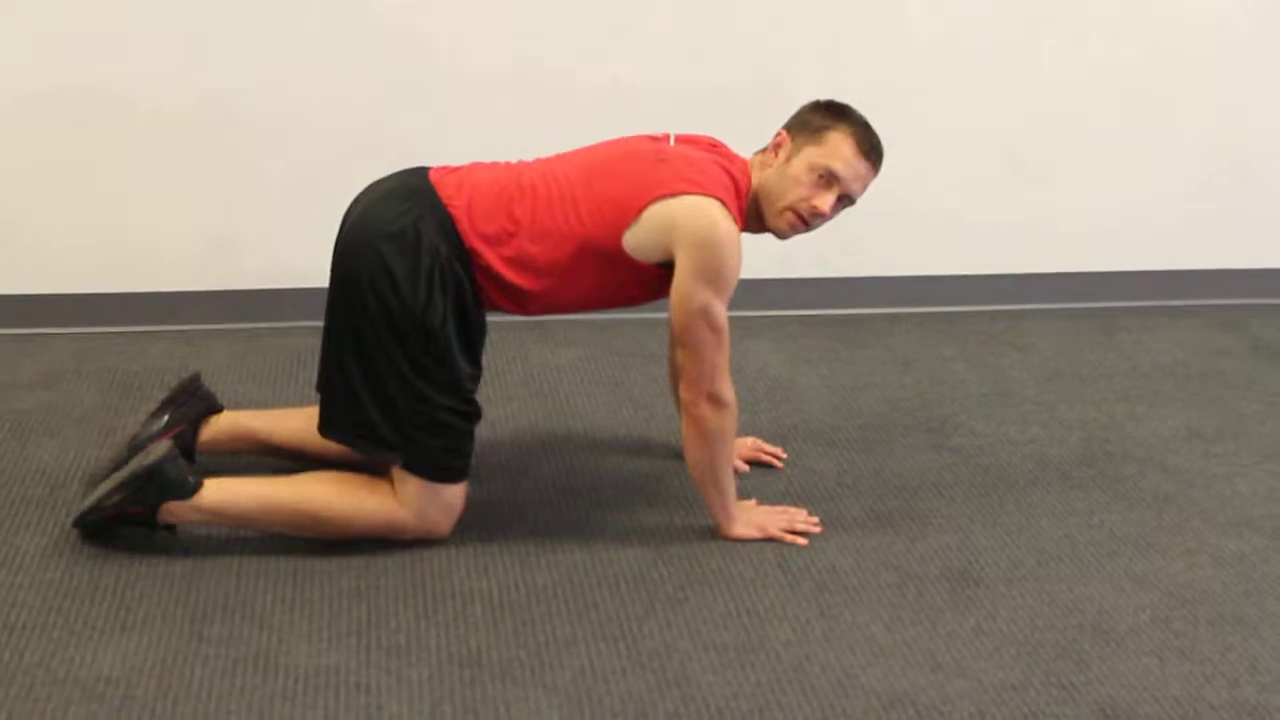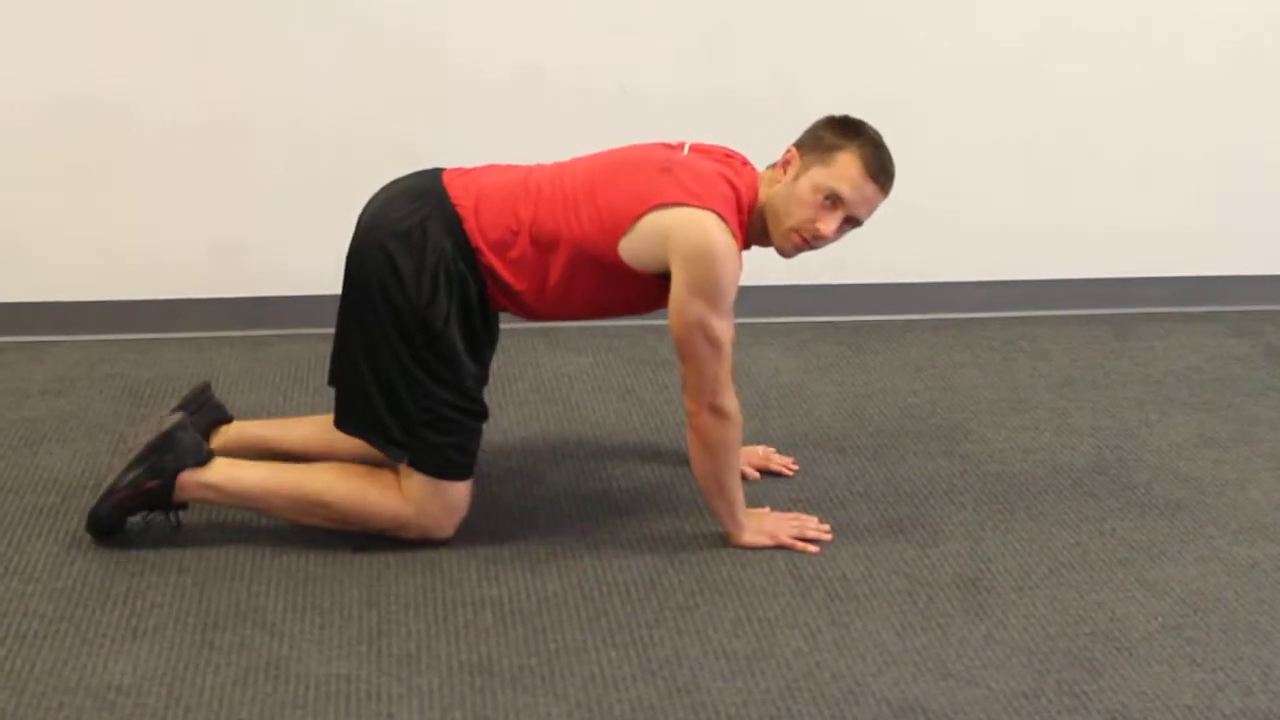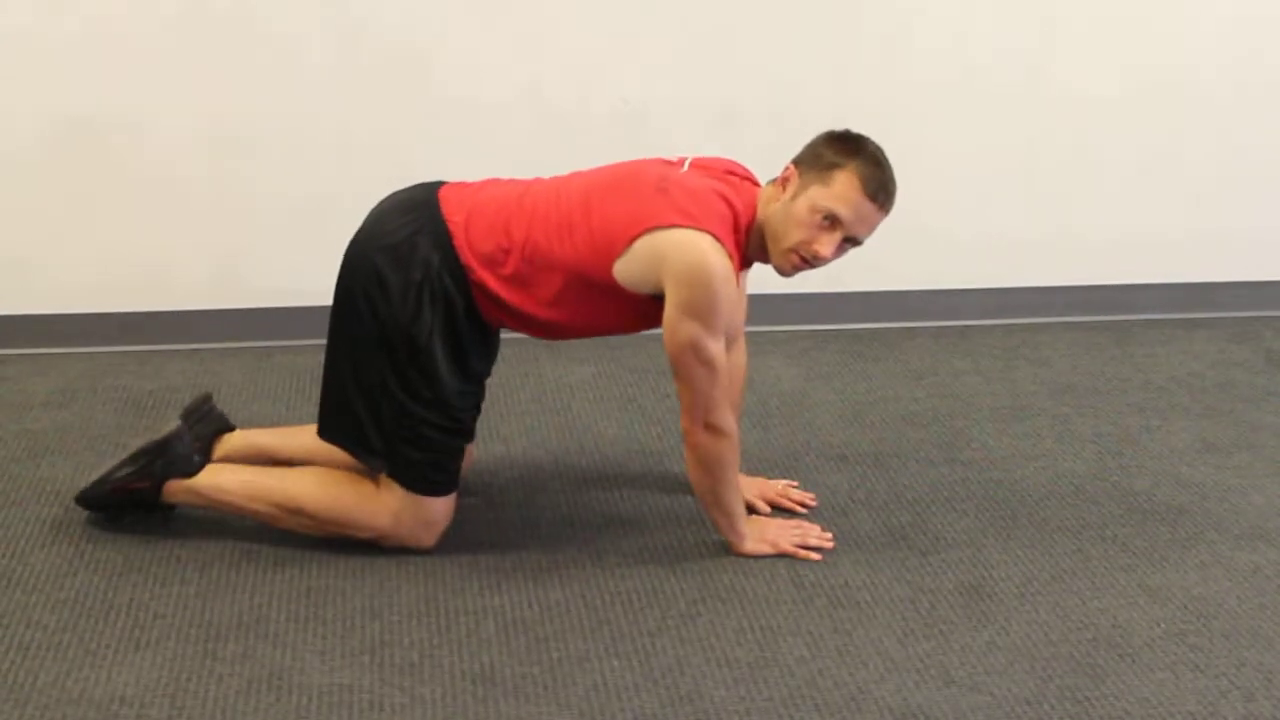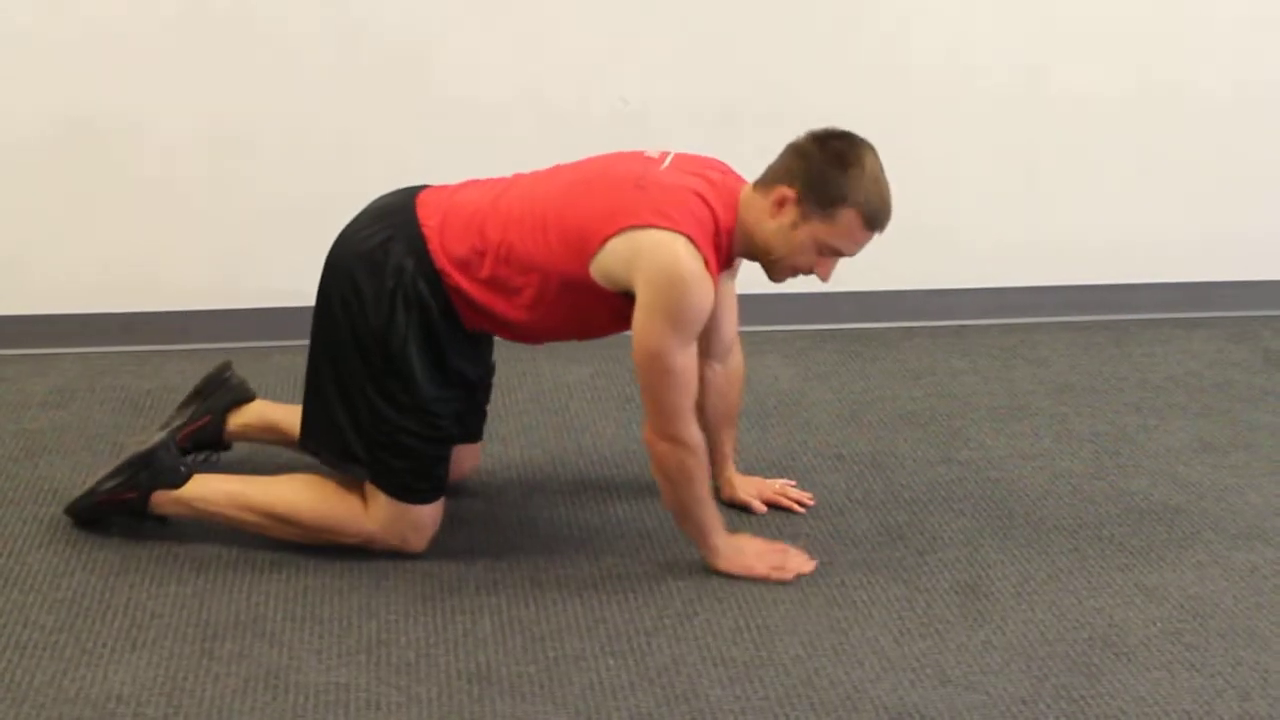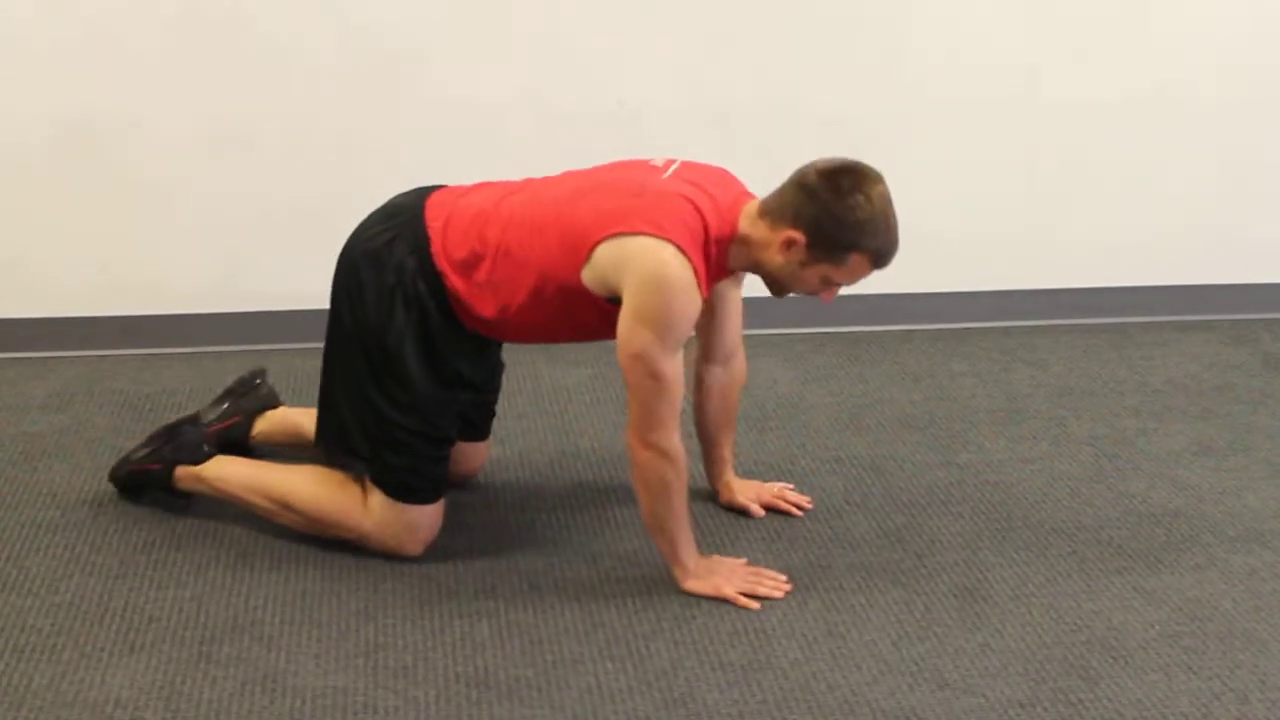
dt=0.4s
person 1, frame 1
left shoulder: (709, 169)
right shoulder: (711, 224)
left elbow: (686, 345)
right elbow: (707, 390)
left wrist: (712, 441)
right wrist: (730, 517)
left hip: (409, 219)
right hip: (415, 258)
left knee: (400, 440)
right knee: (426, 507)
left ankle: (204, 424)
right ankle: (174, 491)
person 1, frame 2
left shoulder: (728, 176)
right shoulder: (708, 236)
left elbow: (711, 338)
right elbow: (708, 400)
left wrist: (721, 449)
right wrist: (739, 523)
left hip: (427, 221)
right hip: (424, 254)
left knee: (414, 443)
right knee: (431, 508)
left ankle: (215, 430)
right ankle: (190, 470)
person 1, frame 3
left shoulder: (736, 193)
right shoulder: (702, 255)
left elbow: (730, 349)
right elbow: (706, 420)
left wrist: (732, 479)
right wrist: (739, 531)
left hip: (435, 236)
right hip: (413, 274)
left knee: (435, 460)
right knee: (413, 520)
left ankle: (220, 440)
right ankle: (179, 478)
person 1, frame 4
left shoulder: (725, 195)
right shoulder: (677, 258)
left elbow: (721, 357)
right elbow: (671, 434)
left wrist: (729, 477)
right wrist: (719, 549)
left hip: (424, 241)
right hip: (392, 281)
left knee: (451, 463)
right knee: (403, 523)
left ankle: (237, 412)
right ankle: (169, 487)
person 1, frame 5
left shoulder: (732, 208)
right shoulder: (668, 267)
left elbow: (722, 358)
right elbow: (651, 440)
left wrist: (727, 477)
right wrist: (689, 568)
left hip: (442, 246)
right hip: (400, 280)
left knee: (461, 462)
right knee: (403, 526)
left ankle: (258, 418)
right ankle: (191, 465)
